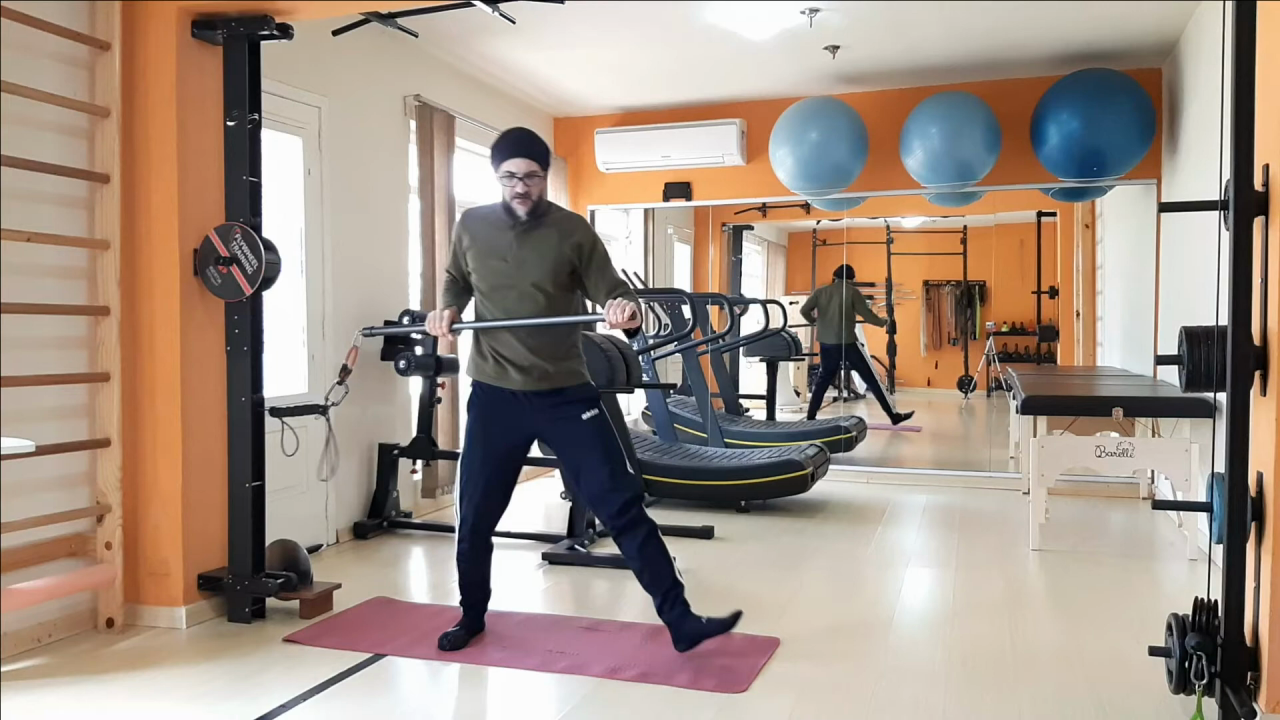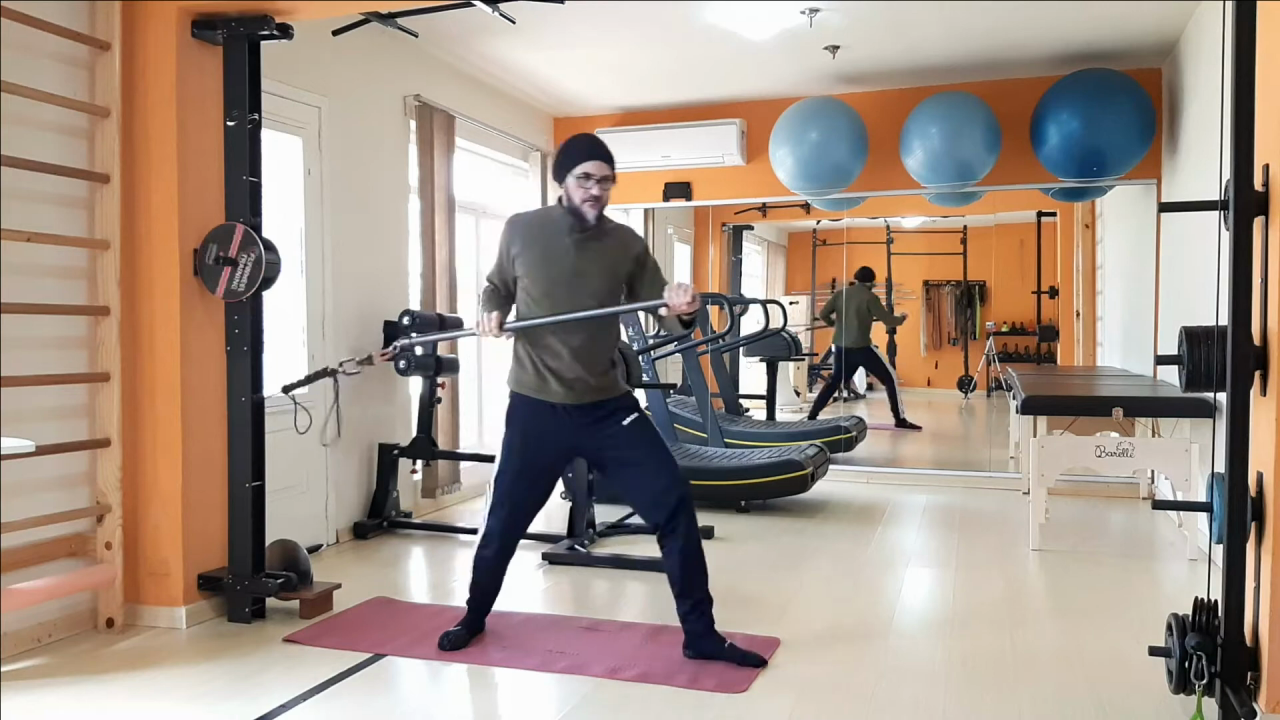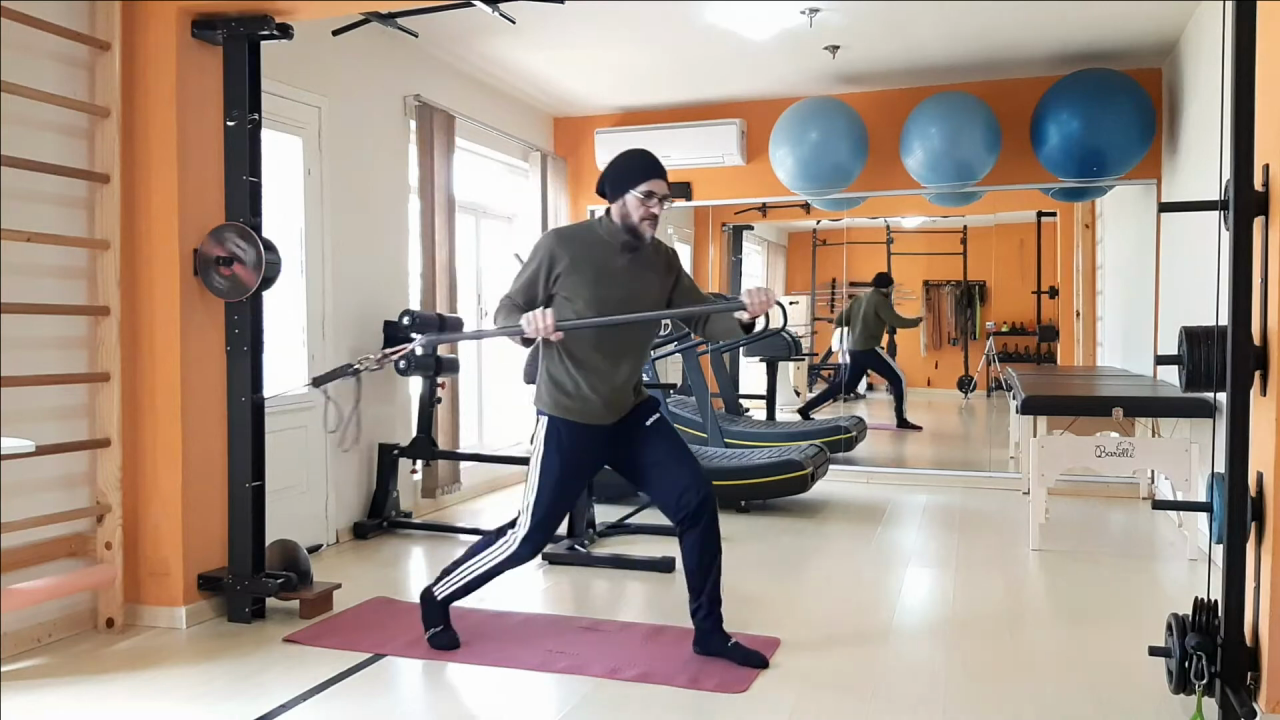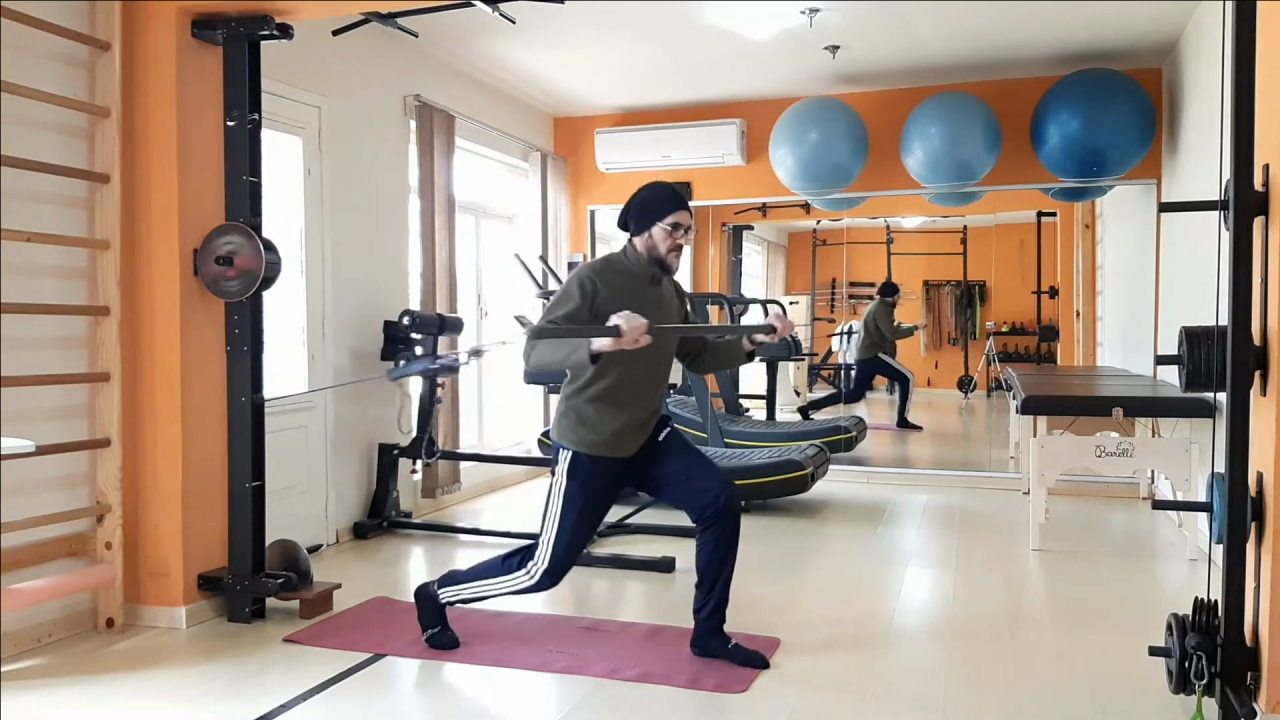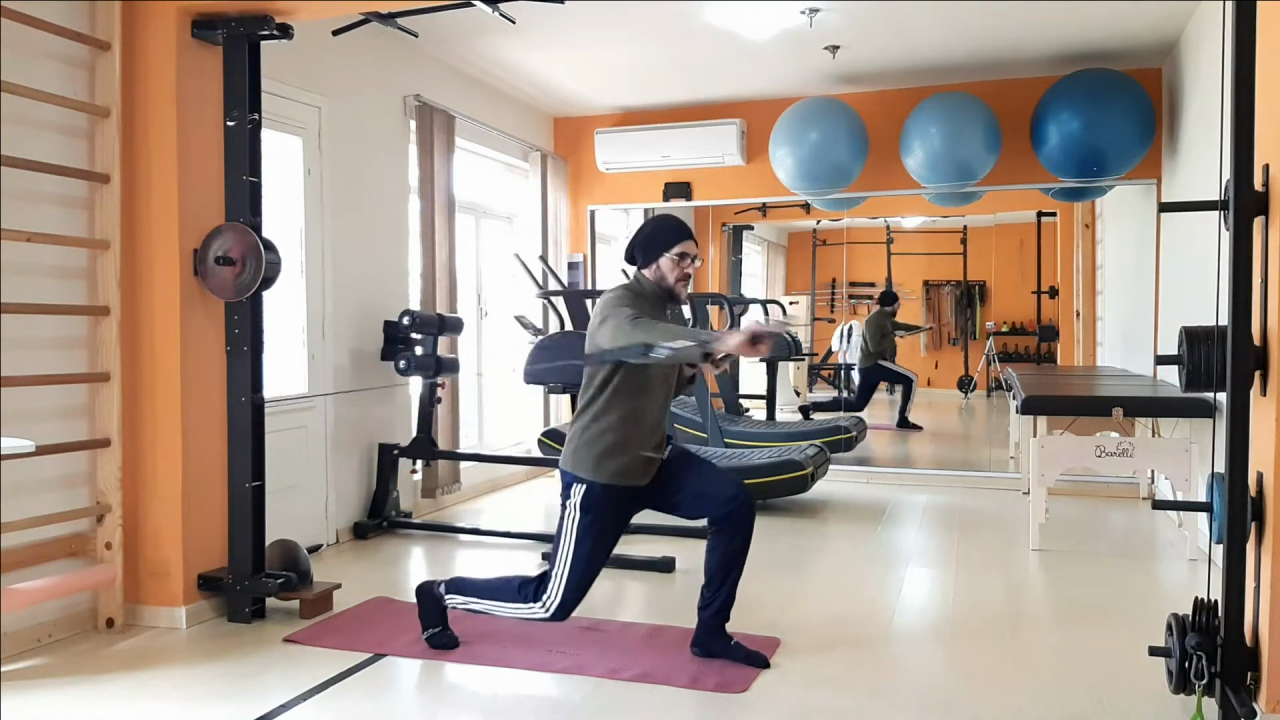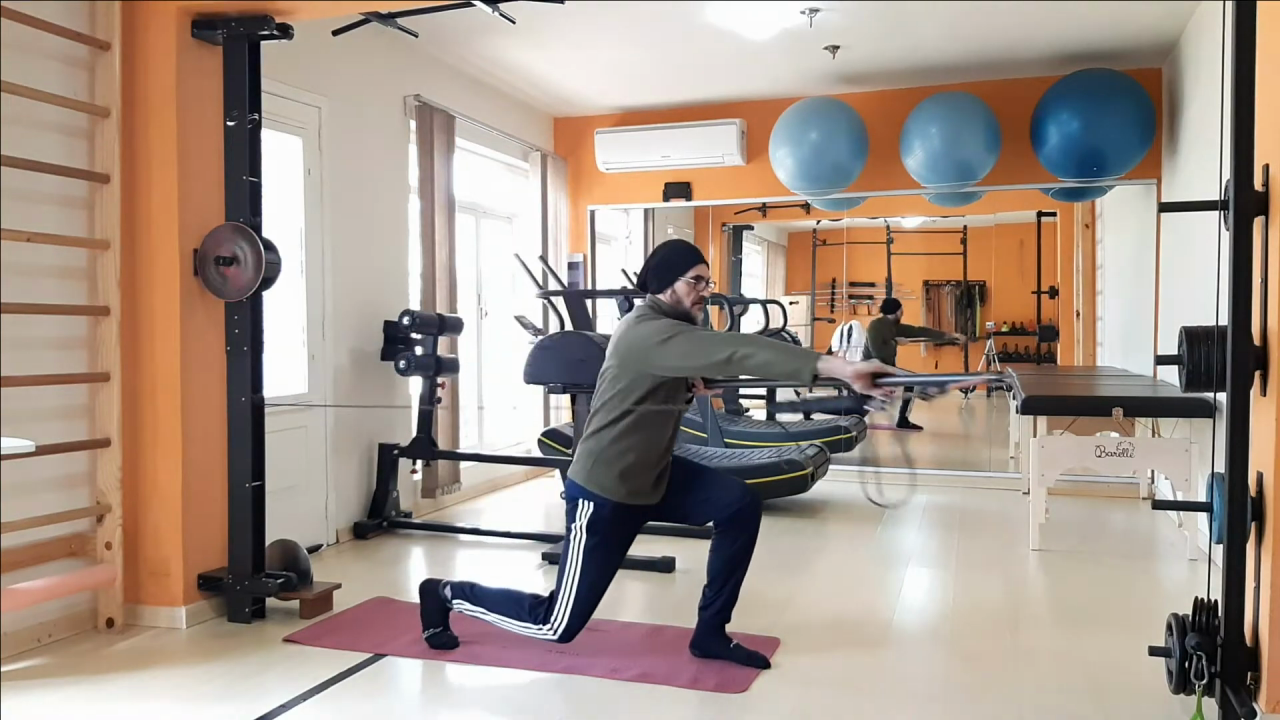
dt=0.4s
person 1, frame 1
left shoulder: (573, 231)
right shoulder: (471, 225)
left elbow: (612, 291)
right elbow: (456, 279)
left wrist: (626, 312)
right wrist: (447, 309)
left hip: (565, 392)
right hip: (494, 393)
left knee: (621, 504)
right knee: (475, 514)
left ankle: (681, 622)
right ankle: (472, 615)
person 1, frame 2
left shoulder: (627, 244)
right shoulder: (522, 230)
left elbow: (666, 316)
right elbow: (499, 288)
left wrist: (680, 309)
right wrist: (490, 313)
left hip: (607, 405)
right hip: (538, 405)
left knee: (673, 506)
right knee: (505, 521)
left ankle: (701, 635)
right ankle: (475, 615)
person 1, frame 3
left shoulder: (663, 261)
right shoulder: (563, 245)
left elbow: (702, 321)
right elbow: (506, 311)
left wrist: (745, 316)
right wrist: (529, 325)
left hip: (632, 412)
right hip: (568, 418)
left knee: (697, 502)
right knee: (528, 535)
left ankle: (709, 633)
right ankle: (437, 598)
person 1, frame 4
left shoulder: (670, 290)
right shoulder: (595, 278)
left elbow: (698, 356)
right elbow: (538, 352)
left wrist: (752, 341)
right wrist: (603, 344)
left hip: (647, 435)
right hip: (589, 445)
left knee: (720, 504)
right knee: (544, 569)
left ankle: (709, 633)
right ankle: (436, 593)
person 1, frame 5
left shoulder: (665, 308)
right shoulder: (619, 303)
right elbow: (628, 337)
left wrist: (697, 369)
right wrist: (716, 342)
left hip: (653, 457)
right hip: (599, 472)
left knee: (734, 504)
right knee: (553, 602)
left ankle: (711, 634)
right ankle: (442, 594)
person 1, frame 6
left shoulder: (660, 327)
right shoulder: (648, 333)
right elbow: (731, 351)
left wrist: (688, 387)
right wrist: (834, 365)
left hip: (651, 473)
right hip: (602, 490)
left knee: (741, 507)
right knee: (558, 624)
left ankle: (710, 634)
right ankle: (446, 594)
